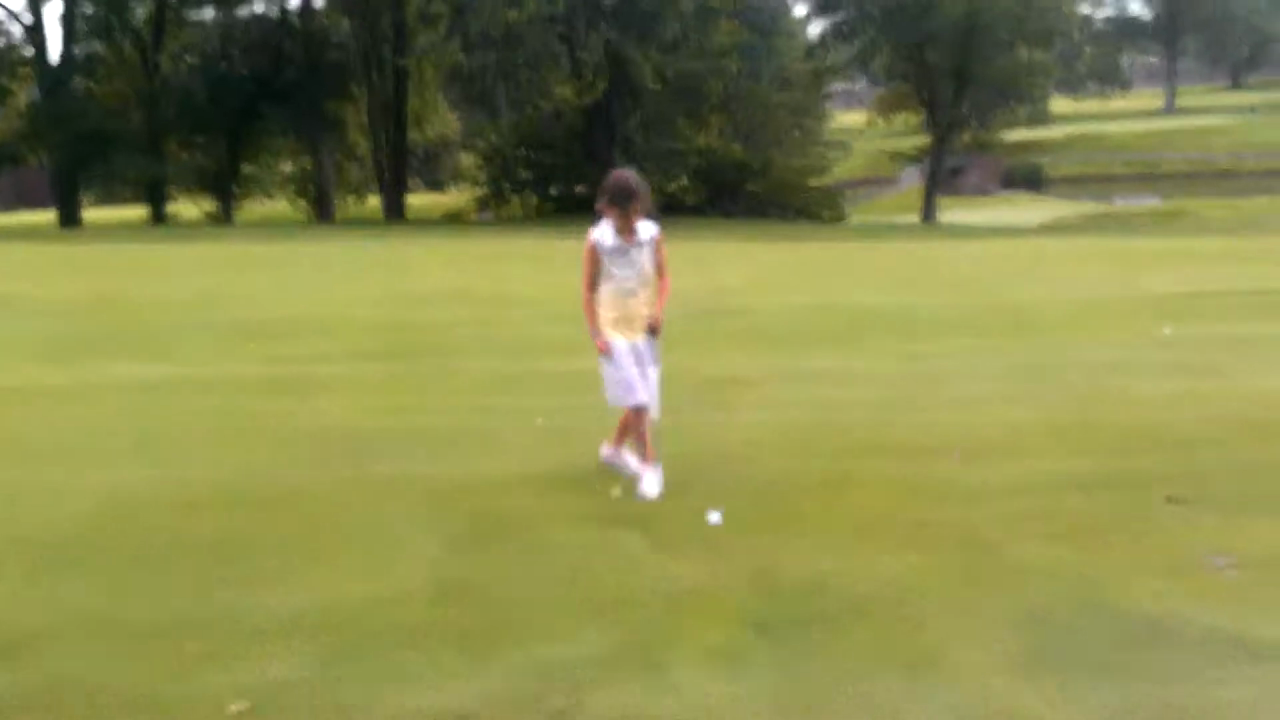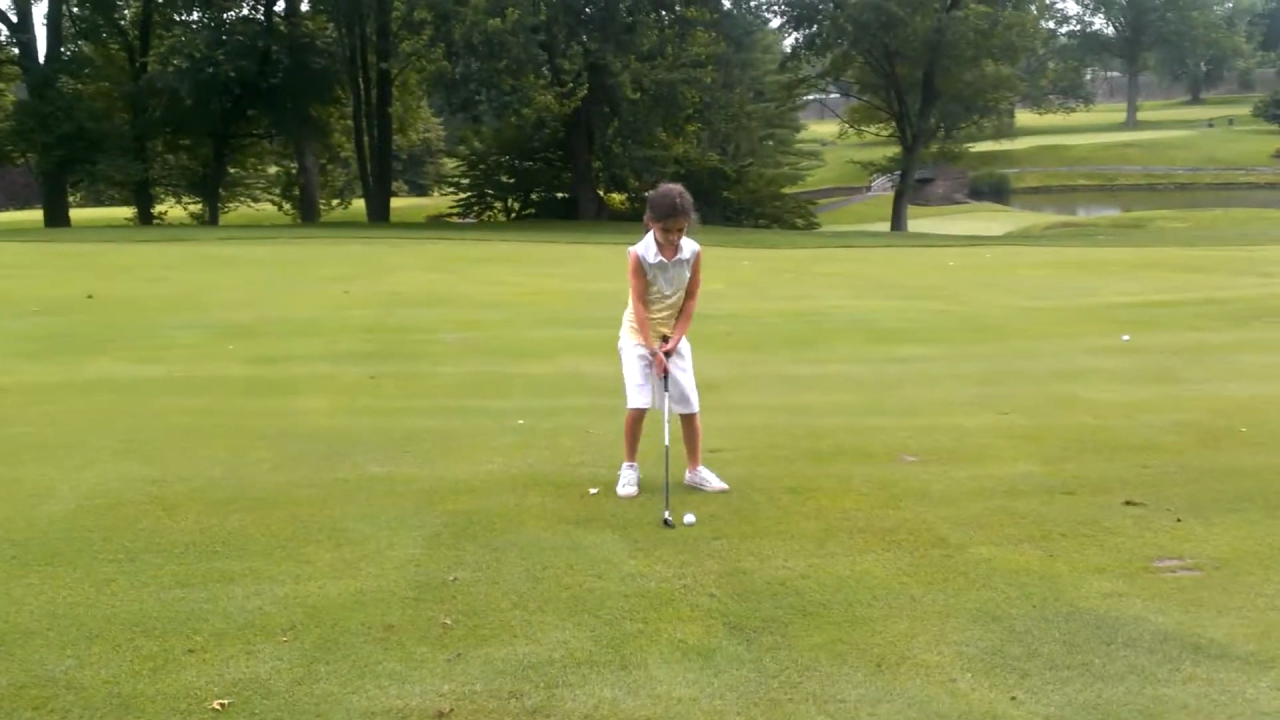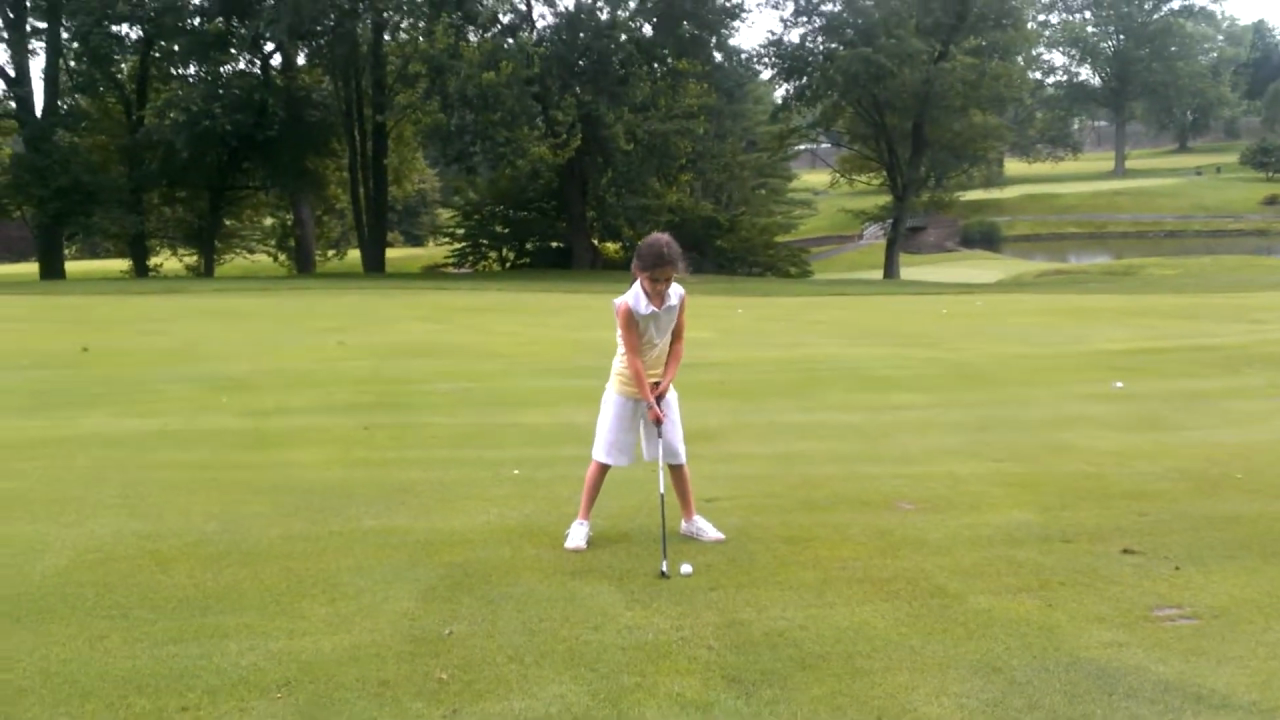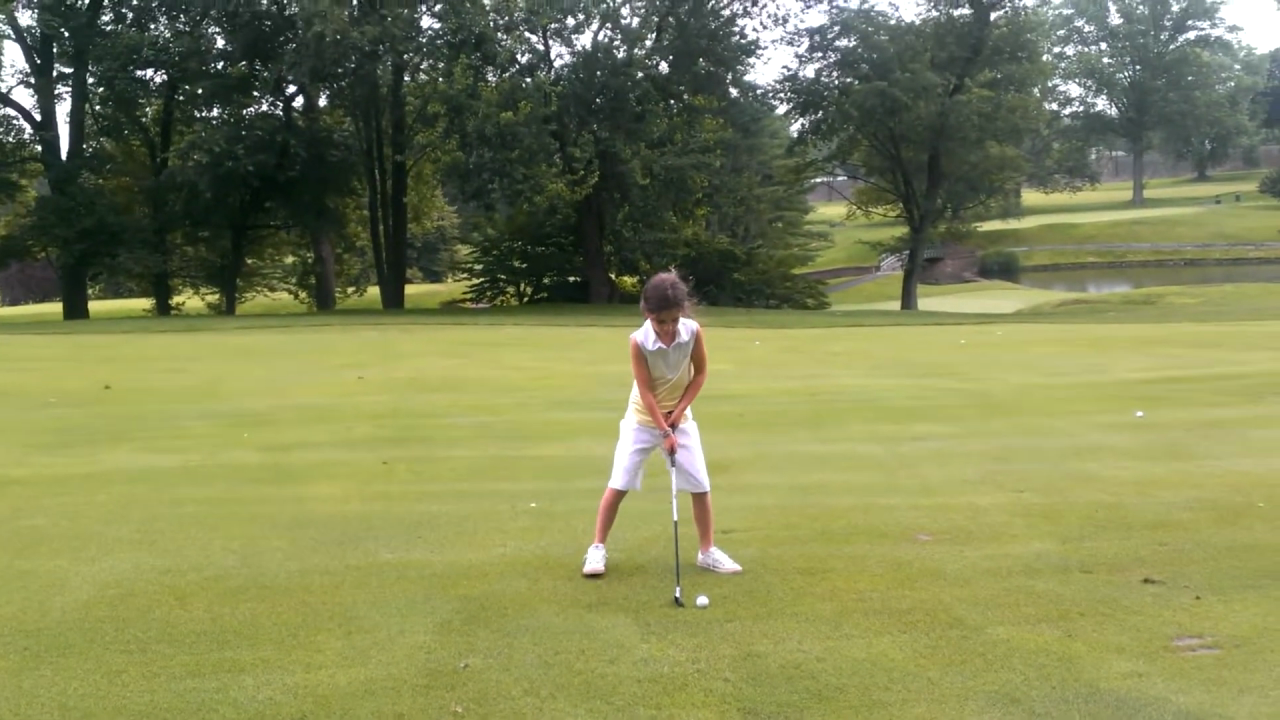
dt=0.5s
person 1, frame 1
left shoulder: (652, 234)
right shoulder: (597, 241)
left elbow: (662, 276)
right elbow: (589, 290)
left wrist: (659, 311)
right wrist: (597, 333)
left hip: (643, 329)
right hip: (614, 331)
left knee: (644, 401)
right knee: (635, 400)
left ankle: (613, 449)
right ankle: (647, 465)
person 1, frame 2
left shoulder: (693, 251)
right shoulder: (639, 254)
left elbow: (691, 298)
right elbow: (639, 304)
left wrist: (675, 339)
right wrist: (652, 349)
left hip: (674, 338)
right hip: (639, 337)
left knee: (689, 405)
right knee: (638, 404)
left ankle: (695, 469)
right ankle: (629, 467)
person 1, frame 3
left shoulder: (678, 297)
right shoulder: (627, 306)
left elbow: (677, 342)
right elbow: (633, 357)
left wrist: (666, 381)
right wrist: (648, 402)
left hip: (661, 387)
right hip: (625, 388)
left knee: (676, 456)
right knee: (603, 457)
left ankle: (690, 519)
right ankle: (581, 523)
person 1, frame 4
left shoulder: (693, 332)
right shoulder: (638, 341)
left elbow: (700, 373)
right elbow: (646, 391)
left wrist: (679, 411)
right wrist: (663, 431)
left hip: (680, 418)
right hip: (642, 420)
left knee: (700, 485)
right knee: (618, 484)
left ankle: (707, 551)
right ankle: (597, 547)
